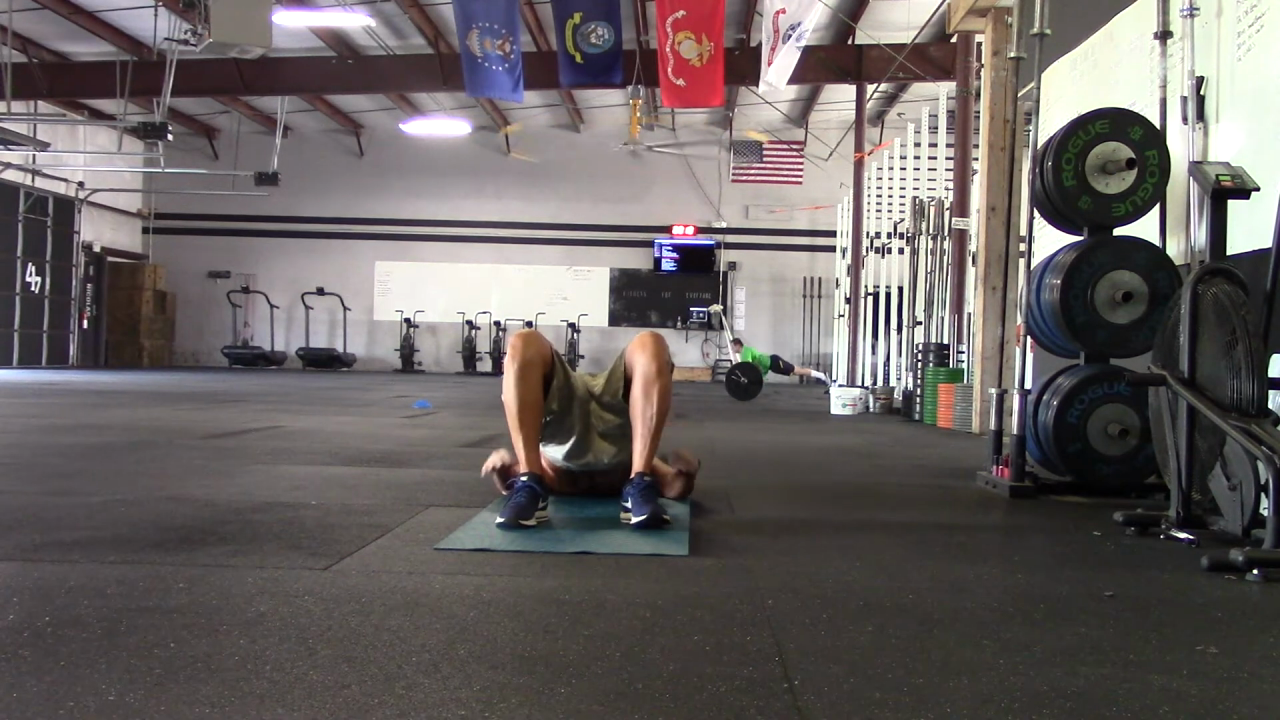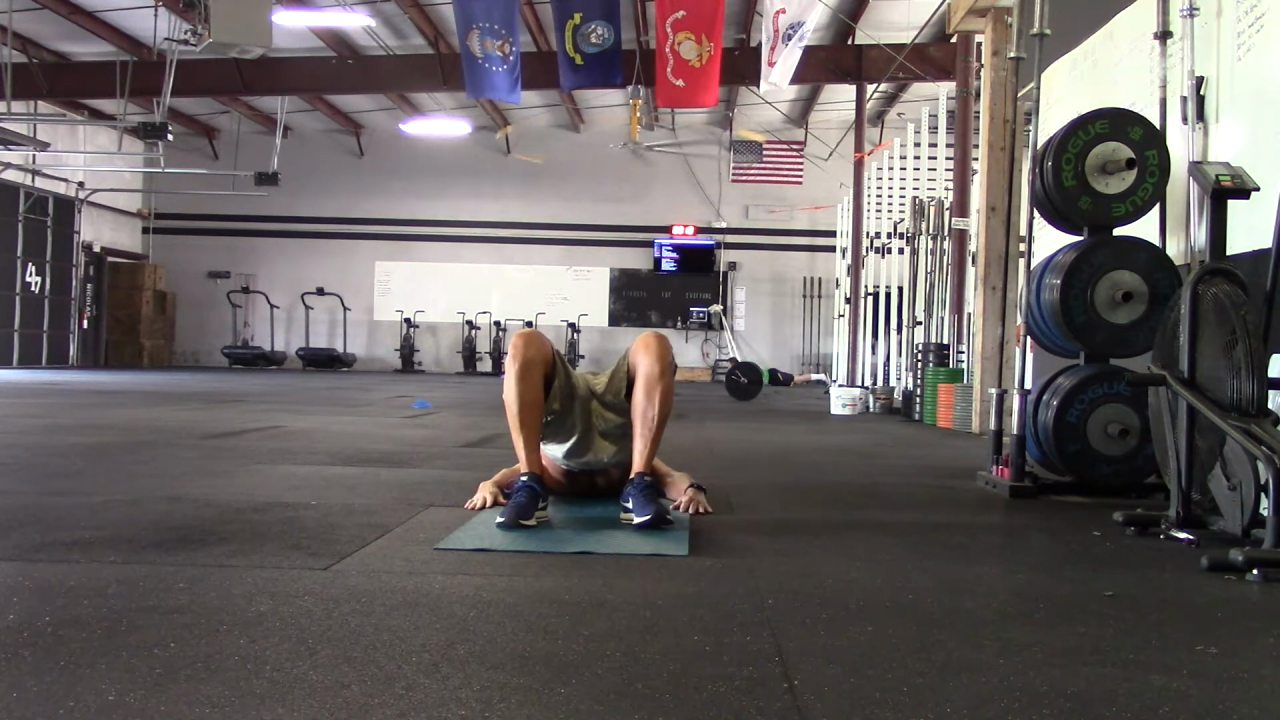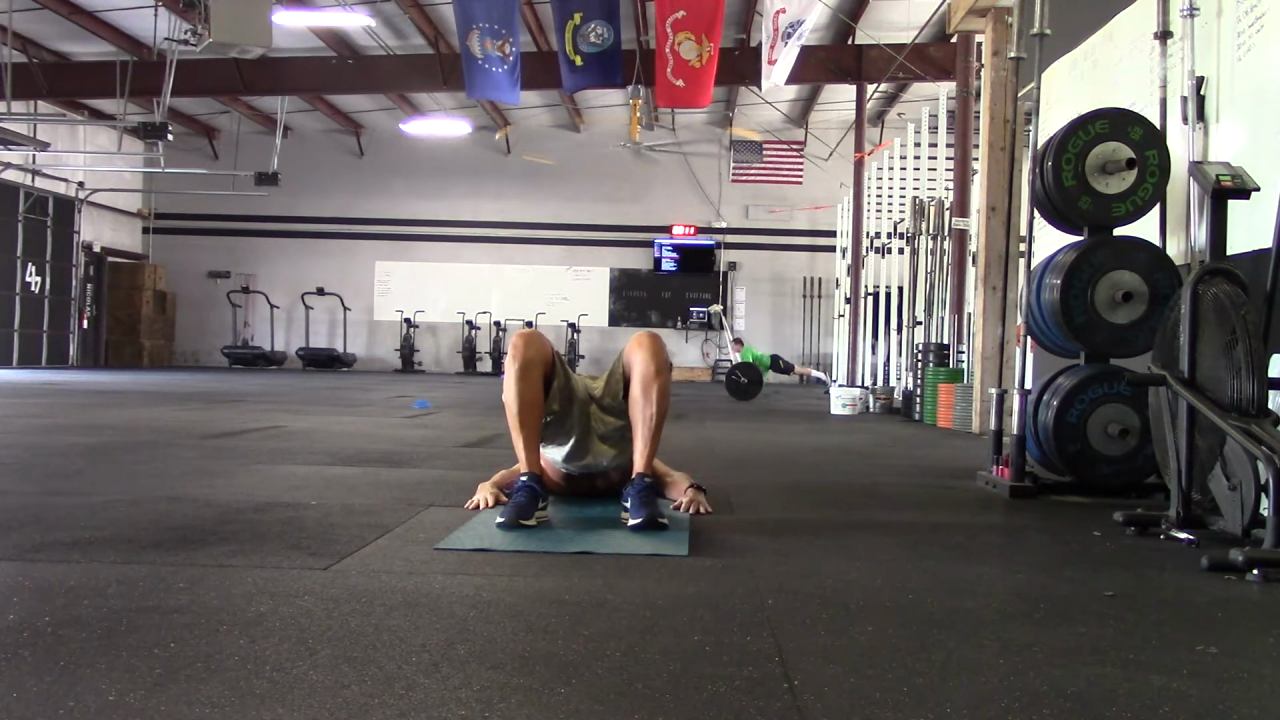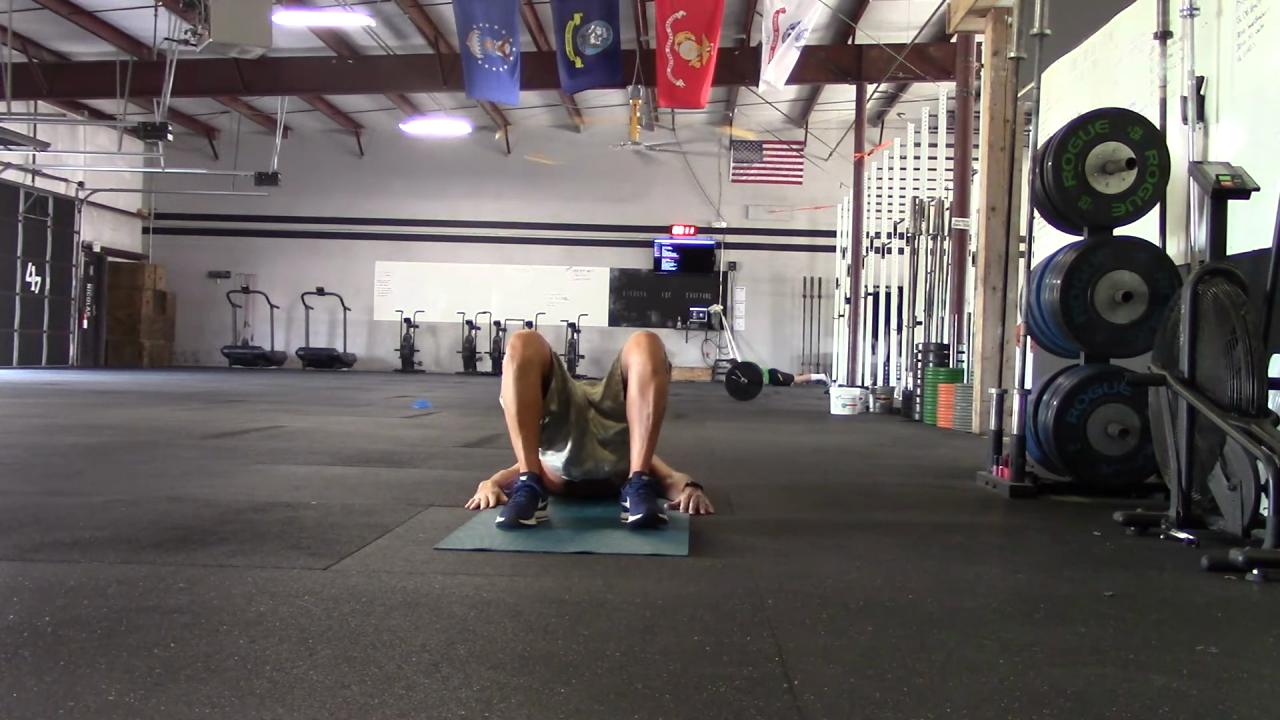
dt=0.5s
person 1, frame 1
left shoulder: (640, 457)
left elbow: (675, 486)
right elbow: (507, 482)
left wrist: (684, 468)
right wrist: (502, 466)
left ankle: (638, 486)
right ankle: (530, 488)
person 1, frame 2
left shoulder: (638, 455)
left elbow: (670, 477)
right elbow: (516, 471)
left wrist: (691, 489)
right wrist: (489, 484)
left hip: (618, 464)
right hip: (561, 466)
left knee: (653, 344)
right knee: (526, 343)
left ankle: (638, 486)
right ankle: (529, 488)
person 1, frame 3
left shoulder: (638, 454)
left elbow: (669, 477)
right elbow: (520, 469)
left wrist: (691, 488)
right wrist: (490, 484)
left hip: (619, 460)
right hip: (561, 467)
left knee: (647, 343)
right knee: (526, 343)
left ankle: (640, 488)
right ankle: (529, 488)
person 1, frame 4
left shoulder: (637, 453)
right shoulder: (545, 458)
left elbow: (669, 476)
right elbow: (517, 470)
left wrist: (689, 487)
right wrist: (489, 483)
left knee: (646, 343)
right knee: (524, 344)
left ankle: (638, 487)
right ankle: (529, 488)
